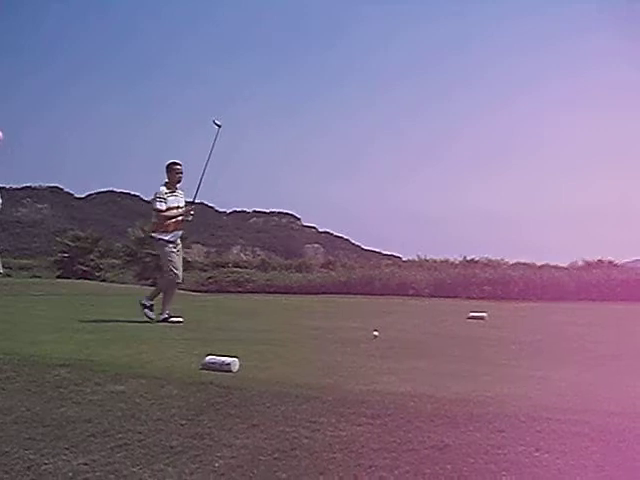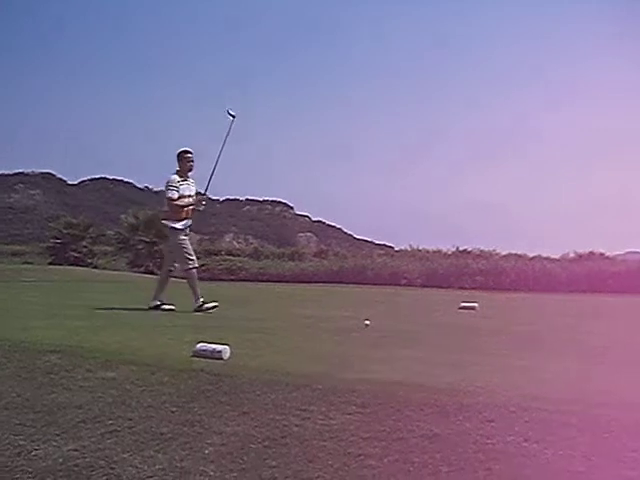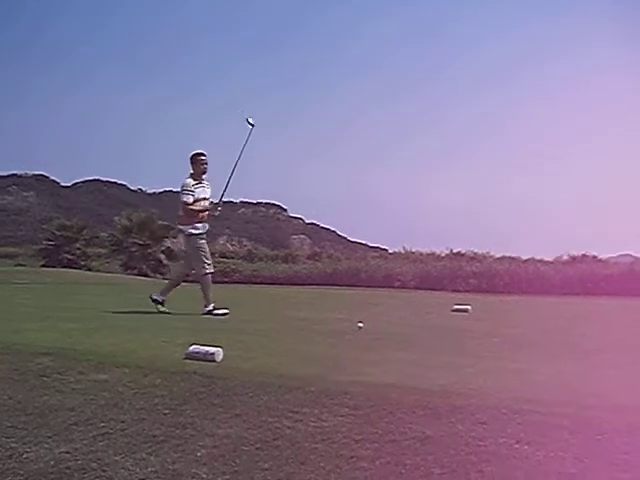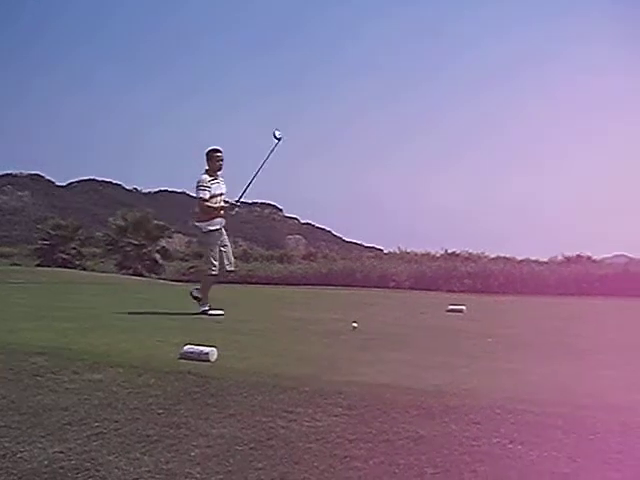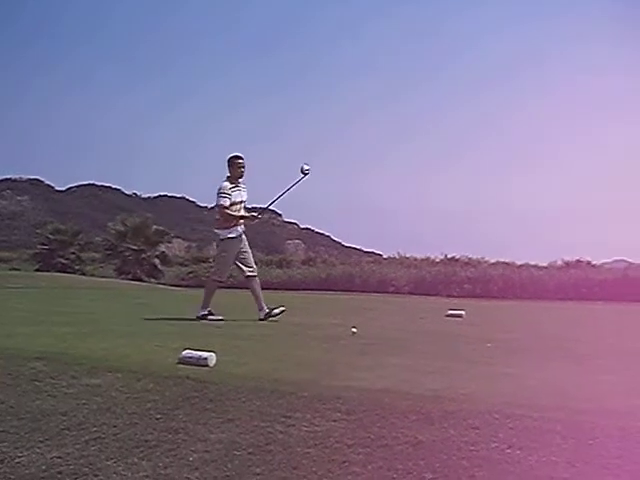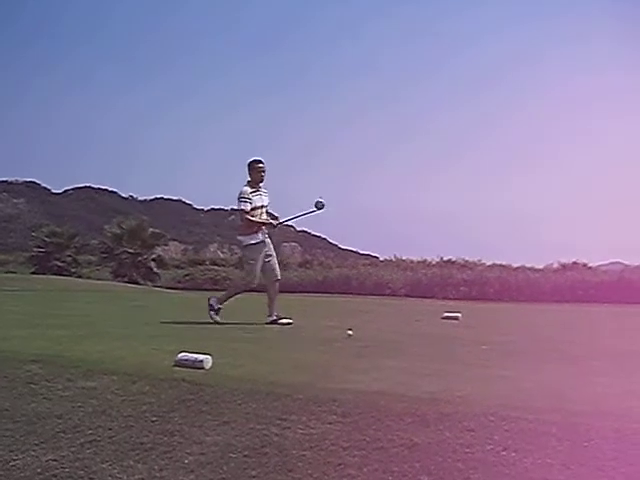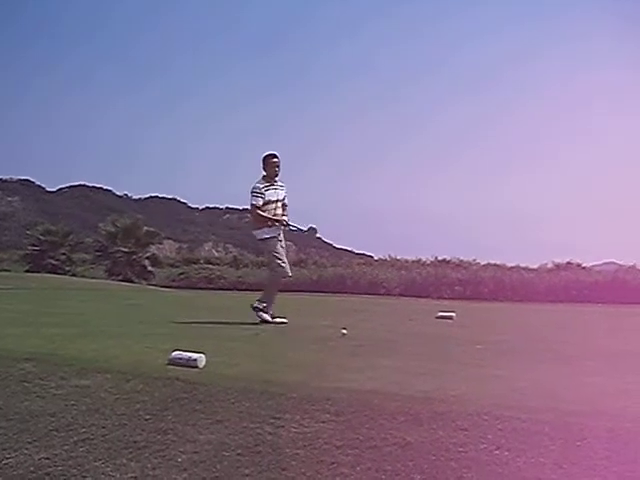
dt=0.2s
person 1, frame 1
left shoulder: (180, 194)
right shoulder: (161, 193)
right elbow: (159, 215)
left wrist: (187, 215)
right wrist: (181, 213)
left hip: (176, 238)
right hip: (164, 238)
left knee: (177, 277)
right knee: (173, 275)
left ankle: (164, 312)
right ankle: (148, 300)
person 1, frame 2
left shoulder: (191, 182)
right shoulder: (173, 181)
right elbow: (171, 204)
left wrist: (198, 204)
right wrist: (192, 202)
left hip: (184, 227)
right hip: (175, 227)
left knee: (169, 265)
right knee: (190, 263)
left ankle: (156, 300)
right ankle: (198, 301)
person 1, frame 3
left shoulder: (206, 184)
right shoulder: (188, 184)
right elbow: (187, 209)
left wrist: (212, 209)
right wrist: (207, 208)
left hip: (200, 230)
right hip: (192, 231)
left knee: (187, 269)
right knee: (205, 267)
left ankle: (160, 296)
right ankle: (208, 306)
person 1, frame 4
left shoulder: (220, 180)
right shoulder: (204, 180)
right elbow: (202, 205)
left wrist: (228, 206)
right wrist: (224, 207)
left hip: (217, 227)
right hip: (208, 228)
left knee: (228, 264)
right knee: (212, 267)
left ankle: (199, 292)
right ankle: (204, 305)
person 1, frame 5
left shoulder: (242, 187)
right shoulder: (225, 187)
right elbow: (223, 212)
left wrist: (249, 215)
right wrist: (245, 216)
left hip: (239, 234)
right hip: (228, 236)
left knee: (251, 271)
right knee: (219, 274)
left ankle: (263, 310)
right ankle: (204, 310)
person 1, frame 6
left shoulder: (264, 192)
right shoulder: (246, 192)
right elbow: (244, 218)
left wrist: (271, 219)
right wrist: (265, 222)
left hip: (263, 238)
right hip: (251, 241)
left knee: (274, 276)
right knee: (250, 280)
left ankle: (273, 315)
right ankle: (217, 302)
person 1, frame 7
left shoulder: (281, 186)
right shoulder: (259, 187)
right elbow: (254, 212)
left wrist: (283, 218)
right wrist: (275, 219)
left hip: (278, 233)
right hip: (266, 234)
left knee: (276, 273)
right knee: (282, 271)
left ankle: (268, 311)
right ankle: (261, 303)
